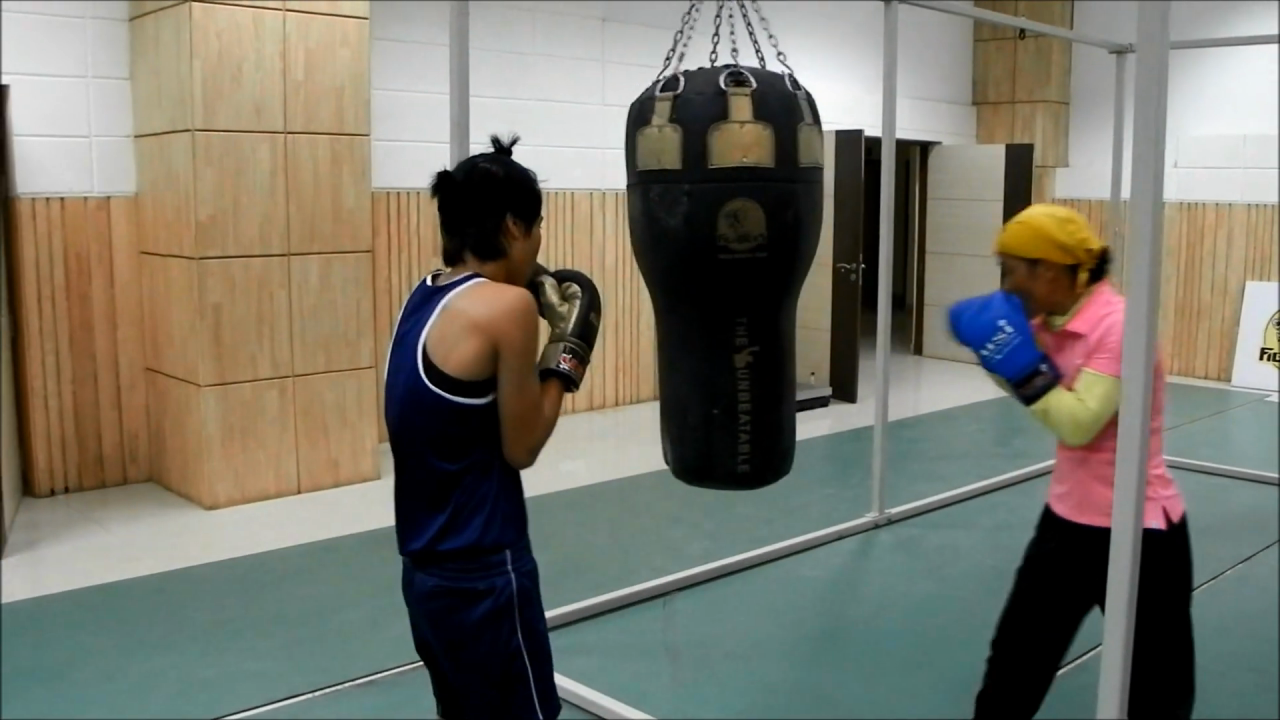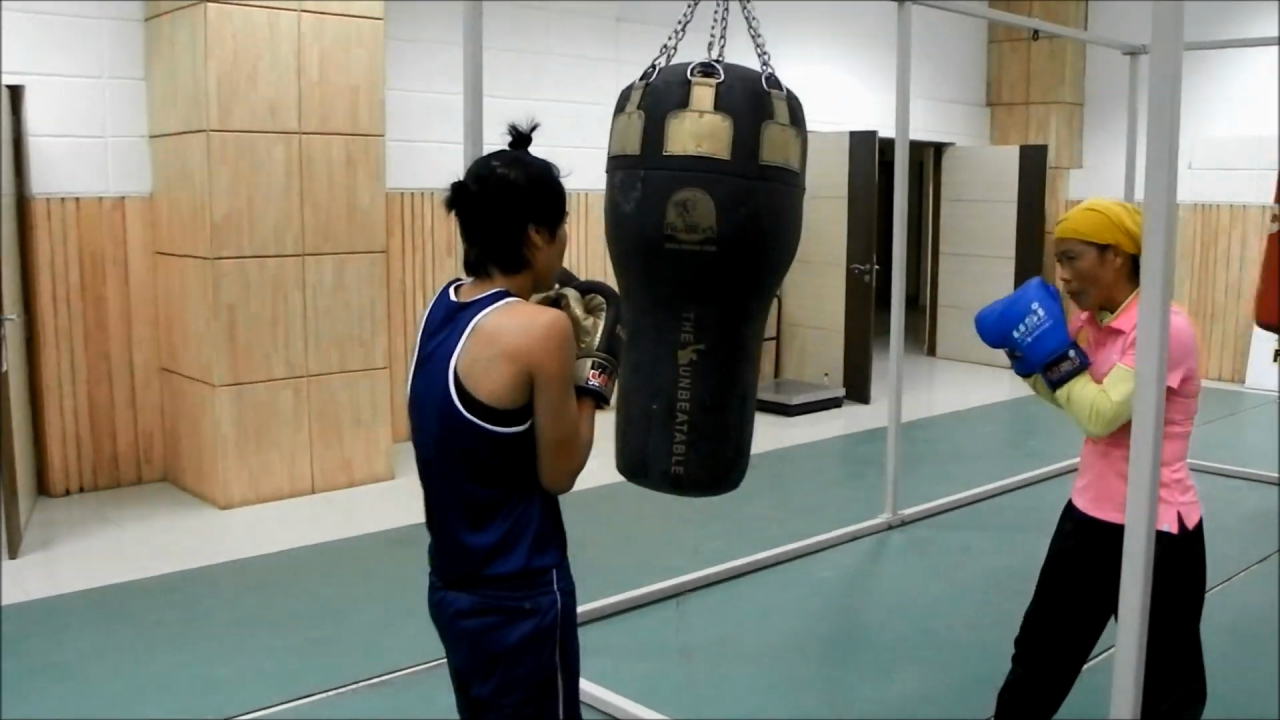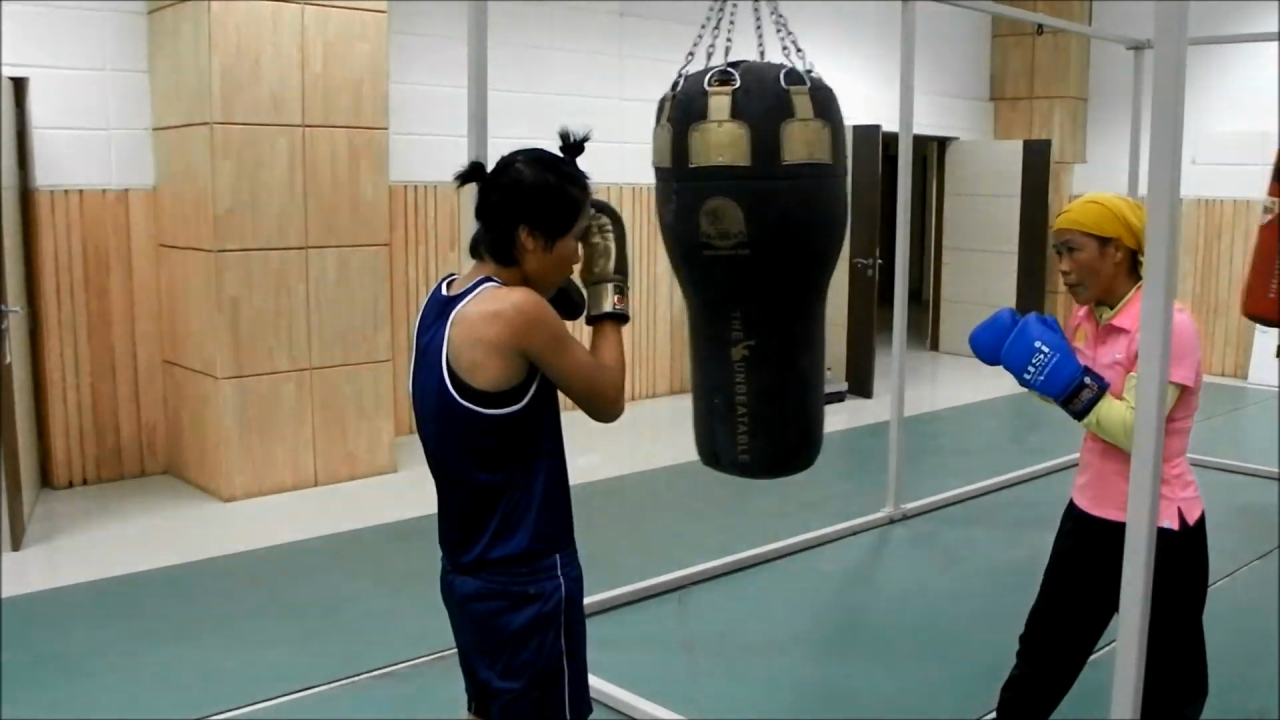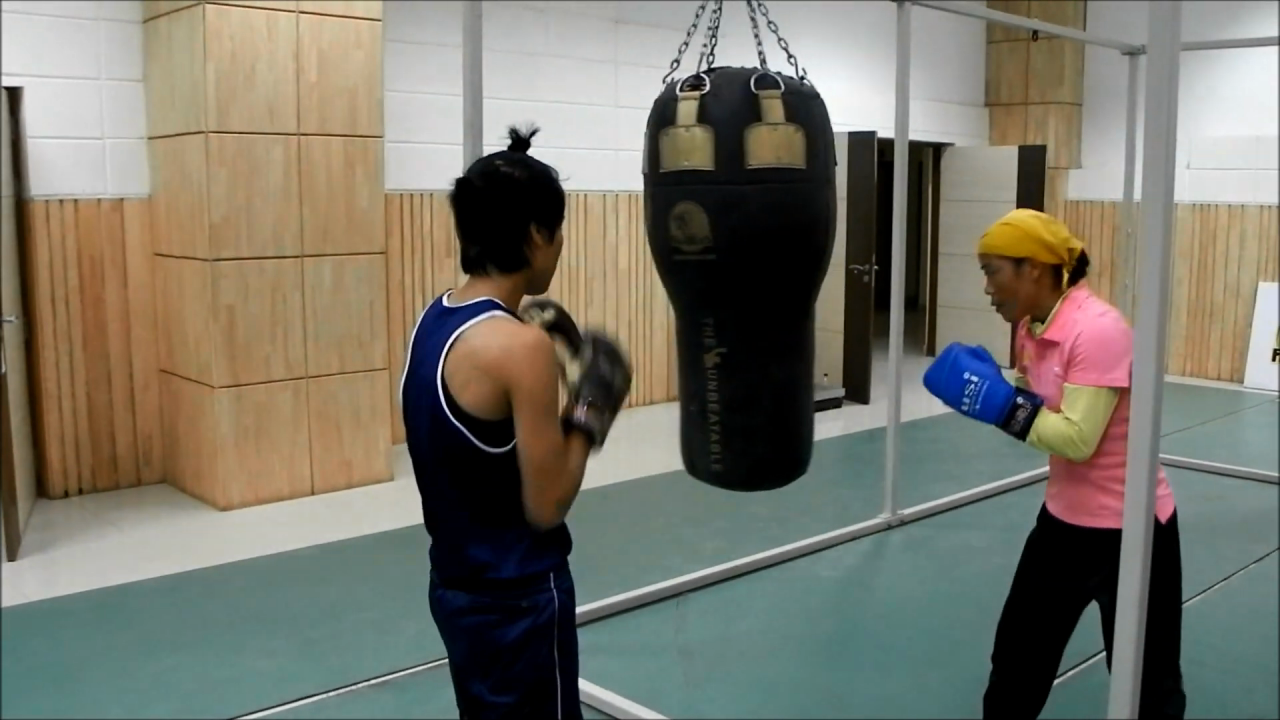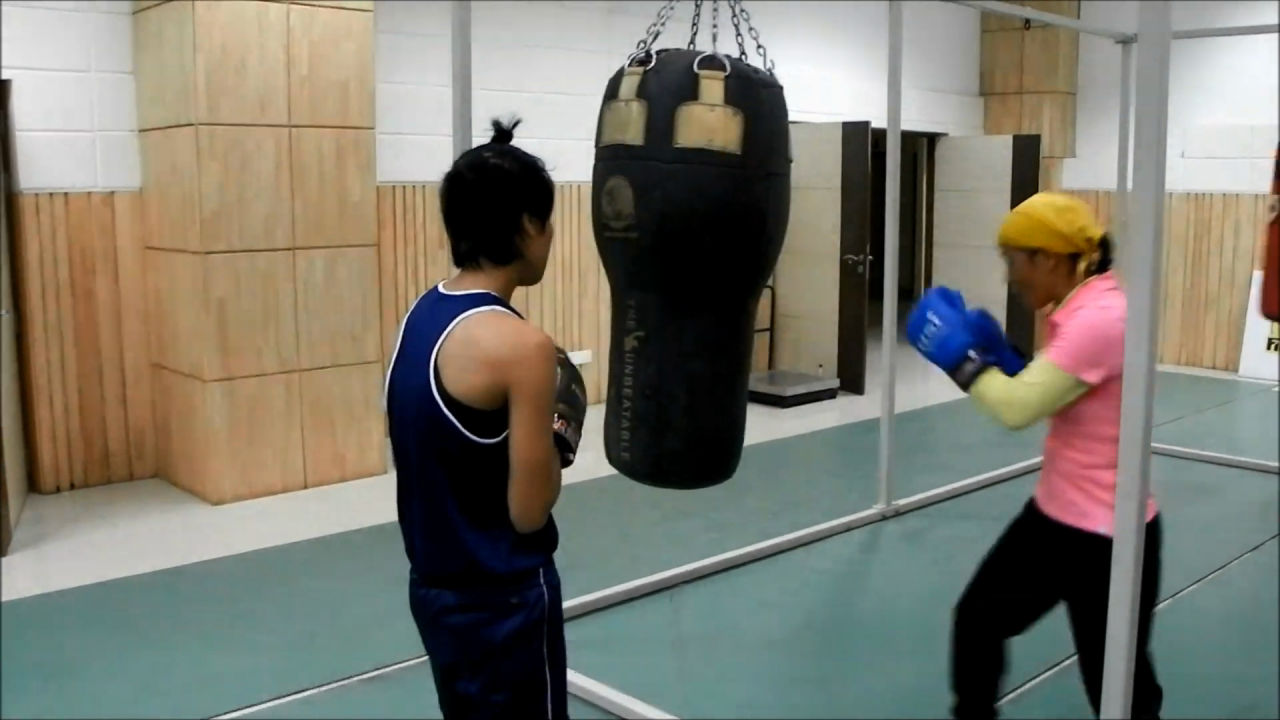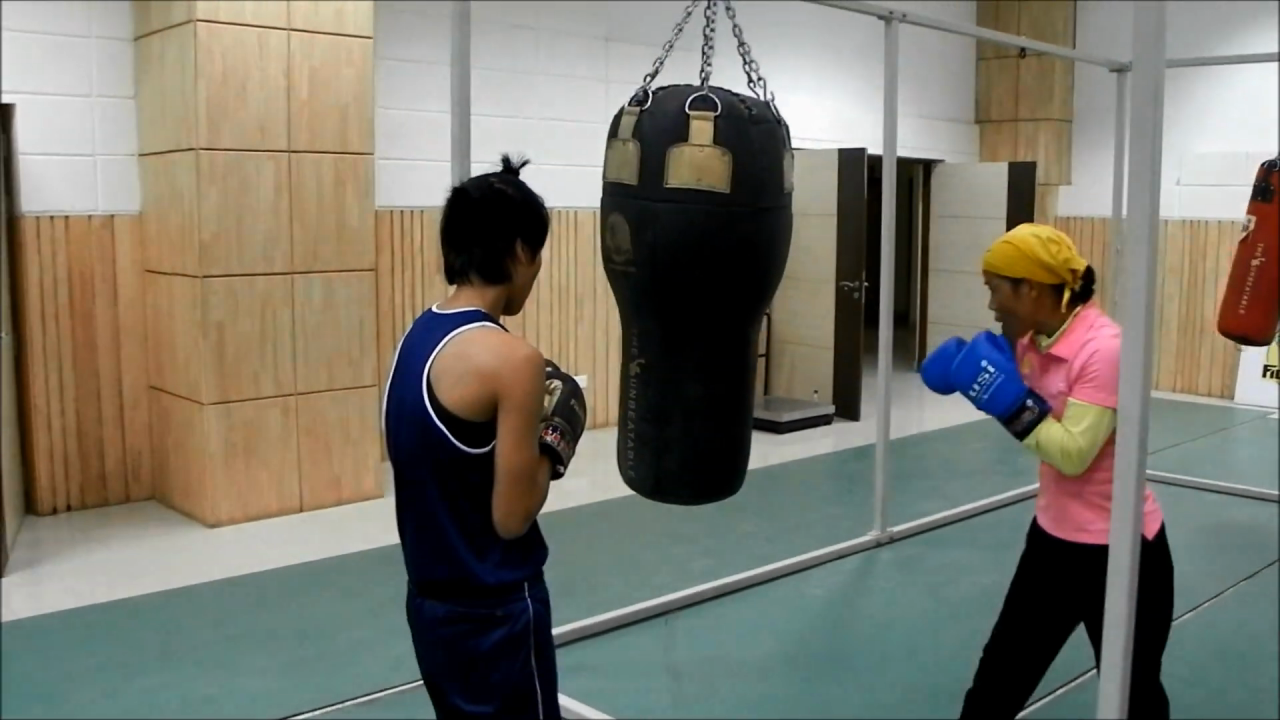
dt=0.7s
person 1, frame 1
left shoulder: (426, 297)
right shoulder: (506, 305)
right elbow: (520, 447)
right wrist: (568, 345)
left hip: (429, 566)
right hip: (484, 572)
person 1, frame 2
left shoulder: (445, 307)
right shoulder: (540, 330)
right elbow: (558, 474)
right wrist: (594, 364)
left hip: (455, 583)
right hip: (518, 596)
person 1, frame 3
left shoulder: (444, 300)
right shoulder: (517, 311)
right elbow: (607, 401)
right wrist: (608, 288)
left hip: (470, 570)
right hip: (525, 581)
person 1, frame 4
left shoulder: (436, 318)
right shoulder: (518, 344)
right elbow: (547, 506)
right wrist: (591, 406)
left hip: (457, 583)
right hip: (516, 599)
person 1, frame 5
left shoulder: (422, 314)
right shoulder: (520, 345)
right elbow: (529, 511)
right wrist: (562, 424)
left hip: (435, 584)
right hip: (501, 598)
person 1, frame 6
left shoulder: (418, 337)
right shoulder: (510, 359)
right elbow: (512, 515)
right wrist: (556, 440)
left hip: (433, 600)
right hip: (494, 611)
person 2, frame 1
left shoulder: (1120, 324)
right shoulder: (1046, 321)
left elbow: (1076, 425)
right elbow: (1023, 382)
left wrist: (1020, 358)
right wrist: (995, 345)
left hip: (1139, 531)
right hip: (1066, 520)
right knee: (1015, 655)
person 2, frame 2
left shoulder: (1165, 327)
right shoulder: (1092, 319)
left elbow: (1099, 415)
right elbow: (1067, 400)
right wrist: (1025, 351)
left hip: (1156, 533)
right hip: (1089, 517)
right knee: (1039, 651)
person 2, frame 3
left shoulder: (1169, 325)
right shoulder: (1087, 316)
left elbow: (1136, 431)
left wrist: (1067, 380)
right wrist: (1026, 359)
left hip: (1157, 531)
right hip: (1090, 515)
right knee: (1044, 647)
person 2, frame 4
left shoulder: (1098, 329)
right shoulder: (1031, 329)
left elbow: (1078, 440)
left wrist: (999, 402)
right wrist: (975, 385)
left hip: (1129, 530)
right hip: (1064, 520)
right knee: (1018, 650)
person 2, frame 5
left shoulder: (1100, 320)
right shoulder: (1075, 311)
left elbow: (1017, 408)
left wrist: (958, 354)
right wrist: (1000, 356)
left hip: (1105, 535)
right hip: (1054, 516)
right knee: (976, 621)
person 2, frame 6
left shoulder: (1105, 349)
right shoulder: (1033, 340)
left elbow: (1073, 455)
right elbow: (1036, 423)
left wrist: (1009, 399)
right wrist: (971, 374)
right hip: (1053, 534)
right knee: (1006, 660)
